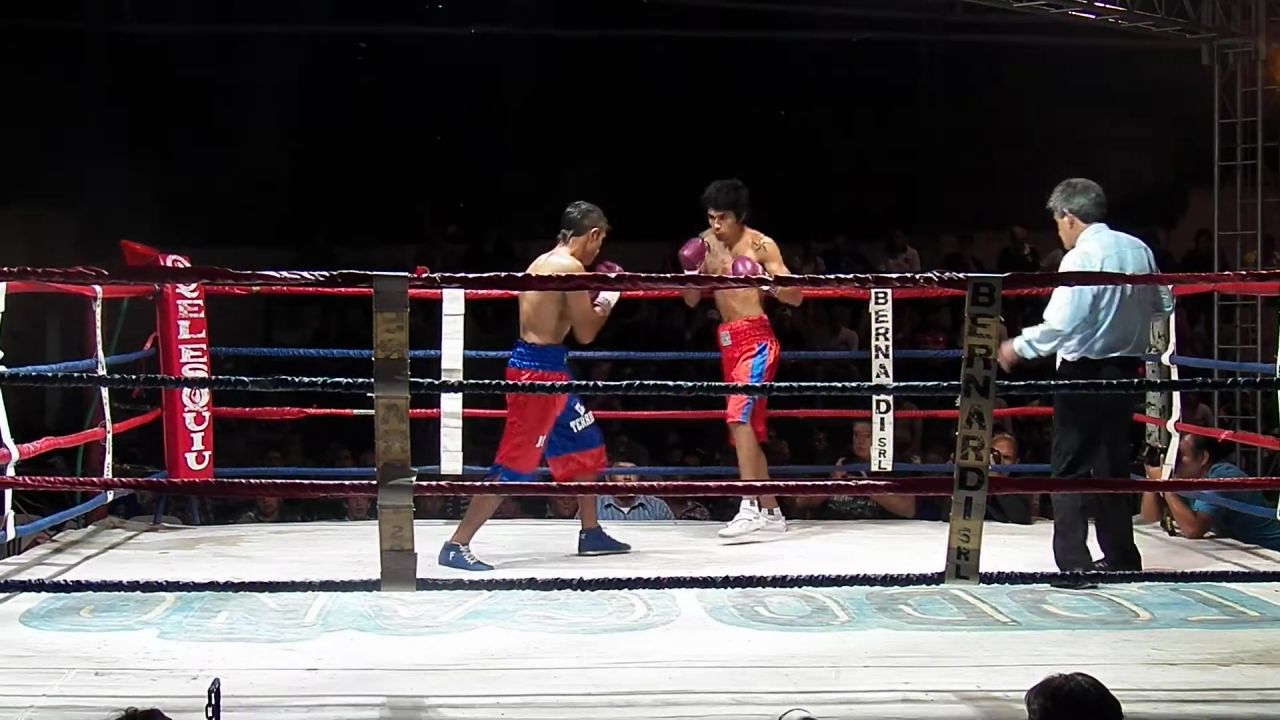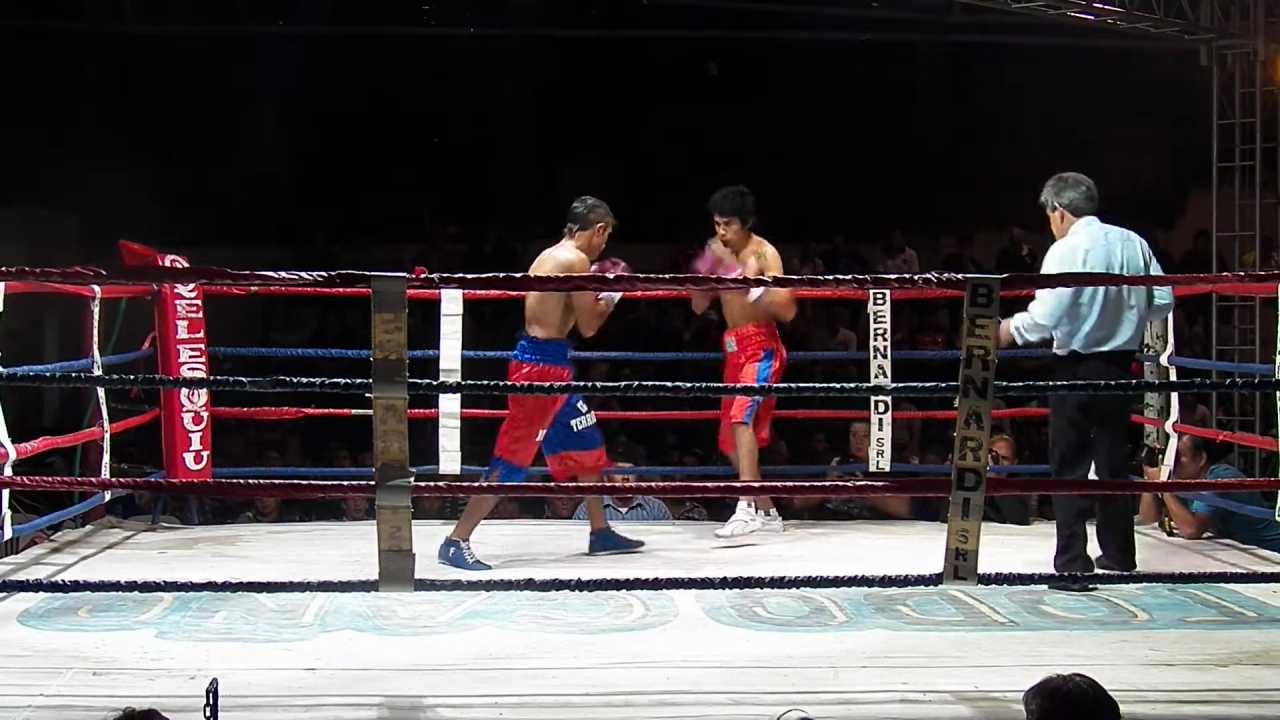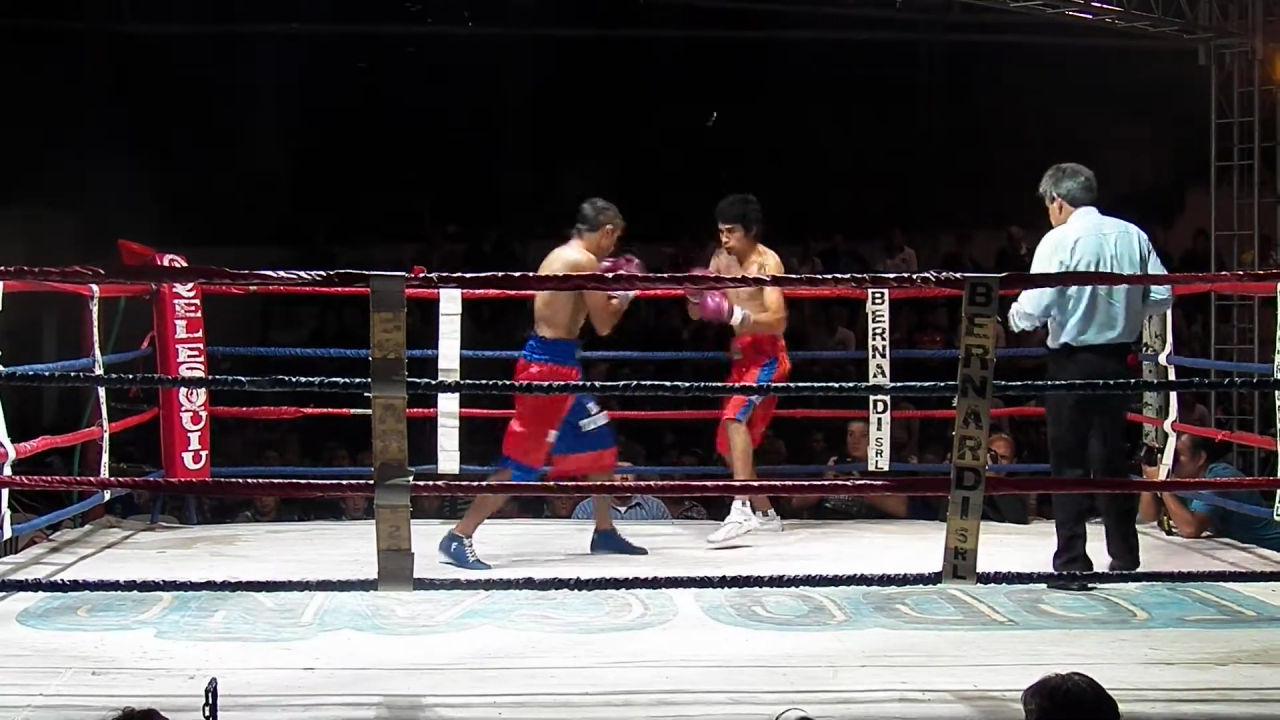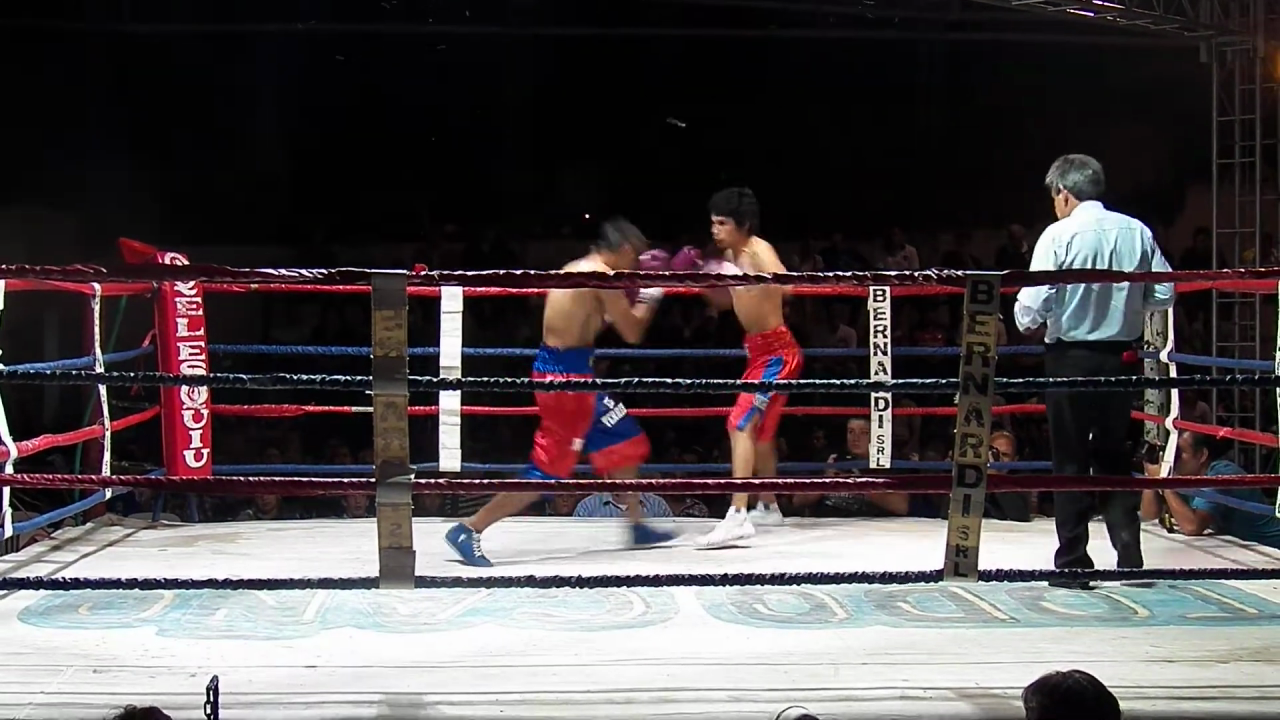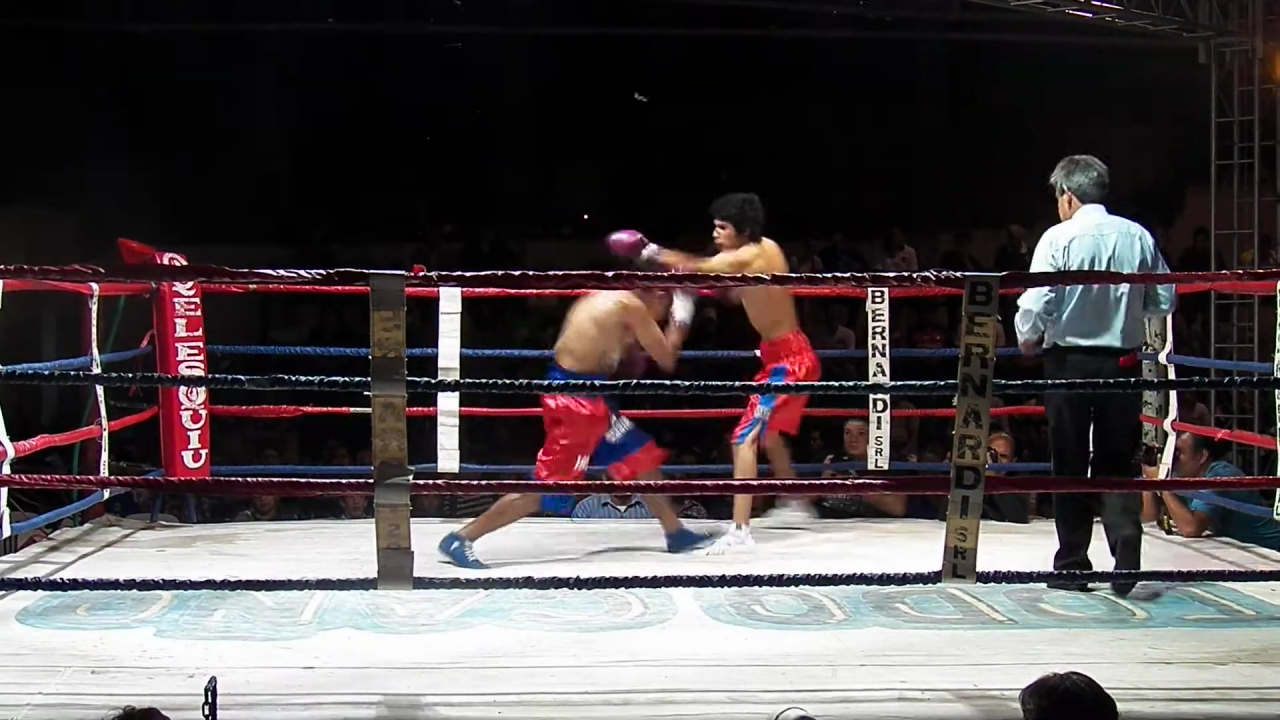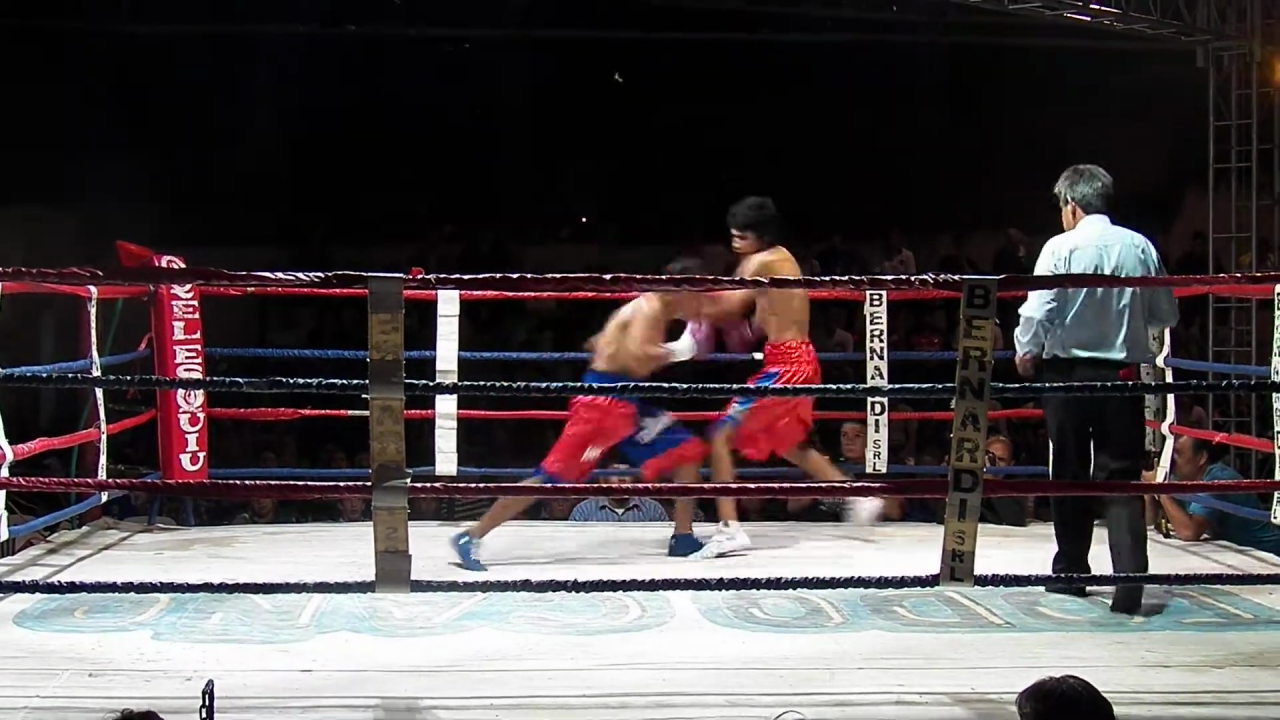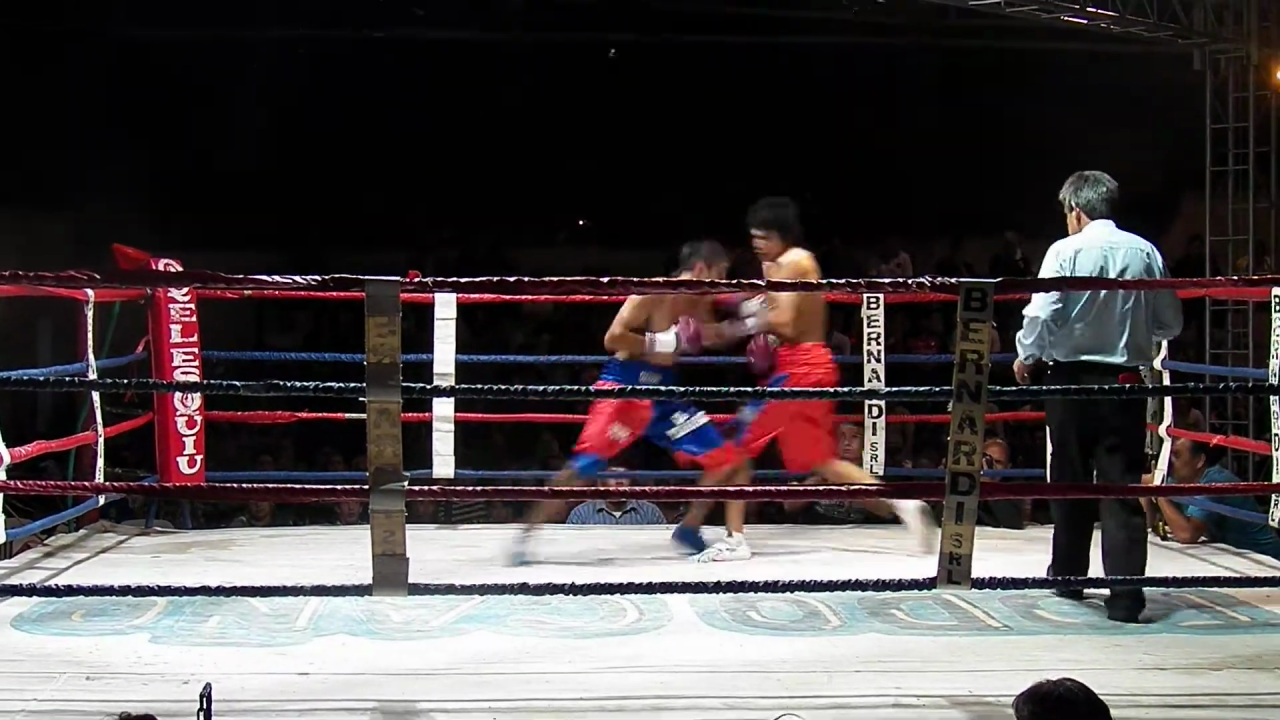
dt=0.1s
person 1, frame 1
left shoulder: (1081, 256)
right shoulder: (1138, 249)
left elbow: (1059, 325)
right elbow: (1162, 306)
left wrist: (1018, 347)
left hip: (1086, 373)
right hip: (1127, 370)
left knee: (1069, 471)
right knee: (1113, 465)
left ankle: (1073, 560)
right ankle: (1120, 555)
person 1, frame 2
left shoulder: (1067, 250)
right shoulder: (1133, 243)
left elbow: (1044, 318)
right elbow: (1163, 301)
left wrist: (1013, 328)
left hip: (1078, 369)
right hip: (1122, 367)
left knee: (1070, 467)
right knee: (1114, 462)
left ankle: (1072, 566)
right ankle: (1118, 556)
person 1, frame 3
left shoulder: (1060, 240)
right shoulder: (1132, 235)
left elbow: (1035, 307)
right elbow: (1162, 295)
left wrist: (1015, 315)
left hip: (1072, 362)
right hip: (1118, 360)
left knee: (1069, 464)
right knee: (1111, 456)
left ankle: (1072, 565)
right ankle: (1124, 554)
person 1, frame 4
left shoulder: (1059, 235)
right shoulder: (1137, 231)
left elbow: (1034, 303)
right elbow: (1164, 293)
left wrist: (1024, 320)
left hip: (1070, 358)
right hip: (1120, 358)
left knee: (1070, 461)
right knee: (1113, 456)
left ankle: (1073, 563)
right ankle: (1126, 547)
person 1, frame 5
left shoulder: (1058, 238)
right shoulder: (1139, 236)
left elbow: (1035, 307)
right elbow: (1164, 301)
left wrist: (1027, 336)
left hip: (1068, 363)
right hip: (1120, 364)
left knee: (1070, 464)
right knee: (1118, 463)
left ankle: (1072, 565)
right ankle: (1126, 552)
person 1, frame 6
left shoulder: (1061, 248)
right shoulder: (1141, 247)
left elbow: (1035, 314)
right elbow: (1166, 315)
left wrist: (1026, 351)
left hip: (1069, 374)
right hip: (1121, 377)
left knee: (1071, 475)
right knee: (1122, 478)
left ankle: (1070, 572)
right ankle: (1127, 582)
person 1, frame 7
left shoulder: (1066, 250)
right shoulder: (1146, 253)
left elbow: (1040, 314)
right elbow: (1170, 324)
left wrist: (1025, 356)
left hip: (1071, 379)
right hip: (1124, 382)
left knee: (1071, 479)
right knee: (1122, 487)
left ankle: (1069, 573)
right ankle: (1125, 591)
person 2, frame 1
left shoulder: (762, 245)
right shoulder: (705, 242)
left elbow: (796, 296)
right elbow: (690, 300)
left wrist: (764, 278)
right wrist: (691, 270)
left hip: (755, 339)
right hip: (728, 342)
left knee: (739, 415)
right knee: (747, 430)
left ankle: (749, 507)
right ankle: (771, 512)
person 2, frame 2
left shoulder: (765, 253)
right shoulder: (715, 249)
left elbow: (788, 310)
right elbow: (699, 307)
left wrist: (752, 289)
left hip: (763, 348)
right hip: (736, 348)
left knee: (741, 420)
right knee: (732, 439)
left ankle: (747, 508)
right ankle: (767, 512)
person 2, frame 3
left shoulder: (767, 262)
right shoulder: (721, 259)
left elbow: (776, 323)
right elbow: (696, 315)
left wrist: (732, 314)
right wrist: (695, 296)
left hip: (766, 355)
right hip: (743, 355)
left knee: (735, 418)
right knee: (730, 441)
left ankle: (741, 509)
right ankle: (764, 512)
person 2, frame 4
left shoulder: (758, 252)
right shoulder: (729, 255)
left elbow: (776, 285)
right elbow: (717, 298)
left wrist: (732, 274)
right wrist: (689, 271)
left hip: (774, 350)
right hip: (758, 349)
left knee: (741, 425)
right knee: (754, 428)
left ankle: (738, 518)
right ankle: (768, 505)
person 2, frame 5
left shoulder: (750, 255)
right shoulder: (764, 250)
left elbow: (698, 268)
left wrist: (647, 250)
left hip: (787, 358)
right hip: (788, 354)
left knee: (745, 438)
right knee: (768, 432)
left ankle: (739, 531)
right ankle: (795, 501)
person 2, frame 6
left shoulder: (763, 262)
right shoulder: (779, 259)
left elbow: (731, 302)
left hip: (785, 364)
right hip: (797, 362)
left knee: (722, 437)
right knee: (792, 448)
left ankle: (729, 531)
right ankle: (860, 497)
person 2, frame 7
left shoulder: (793, 263)
right shoulder: (783, 264)
left elbow: (784, 323)
left wrist: (748, 315)
right wrist: (762, 340)
left hip: (799, 367)
right hip: (818, 367)
left knee: (739, 444)
right knee: (822, 461)
left ankle: (734, 540)
right ankle: (904, 506)
person 3, frame 1
left shoulder: (544, 262)
right shoulder: (570, 267)
right elbow: (586, 332)
left wrist: (593, 296)
right wrist: (610, 296)
left hip: (545, 366)
right hip: (538, 369)
left knee: (587, 446)
right knee: (514, 466)
left ankle: (591, 532)
right ankle: (456, 546)
person 3, frame 2
left shoulder: (550, 256)
right shoulder: (575, 260)
right elbow: (588, 326)
left wrist: (596, 286)
right wrist: (613, 292)
left hip: (548, 362)
right hip: (541, 364)
left knee: (588, 445)
right knee: (512, 459)
left ankle: (601, 532)
right ankle: (457, 541)
person 3, frame 3
left shoulder: (559, 256)
right shoulder: (584, 260)
right elbow: (603, 324)
left wrist: (604, 286)
right wrist: (626, 290)
left hip: (556, 363)
right hip: (550, 365)
left knee: (598, 446)
right knee: (523, 460)
left ankle: (605, 533)
right ankle: (459, 537)
person 3, frame 4
left shoulder: (575, 269)
right shoulder: (602, 275)
right elbow: (631, 332)
right wrist: (651, 294)
left hip: (570, 369)
right hip: (564, 374)
left knee: (625, 439)
right knee: (549, 471)
left ankle: (637, 527)
right ankle: (468, 530)
person 3, frame 5
left shoulder: (599, 301)
right shoulder: (631, 306)
right elbow: (666, 358)
right wrist: (681, 316)
left hip: (586, 397)
right hip: (576, 399)
left knee: (641, 455)
left ankle: (676, 533)
right ankle: (461, 539)
person 3, frame 6
left shoulder: (652, 308)
right shoulder: (652, 308)
right elbow: (639, 361)
right wrist: (679, 350)
left hip: (624, 400)
right hip: (603, 400)
left knee: (686, 451)
right knee: (553, 475)
left ankle: (683, 536)
right ankle: (472, 536)
person 3, frame 7
left shoulder: (695, 302)
right shoulder: (651, 292)
right elbow: (614, 337)
right wrist: (660, 342)
left hip: (658, 390)
right hip: (623, 386)
left knee: (722, 456)
right knee: (588, 463)
left ankle: (689, 530)
right ankle: (527, 531)
